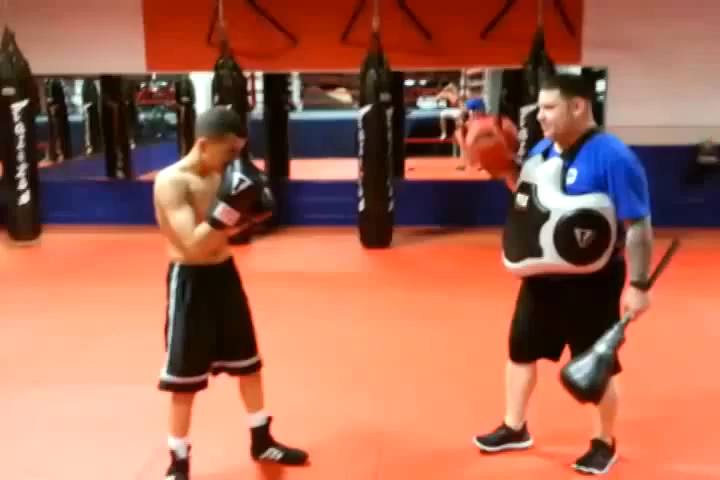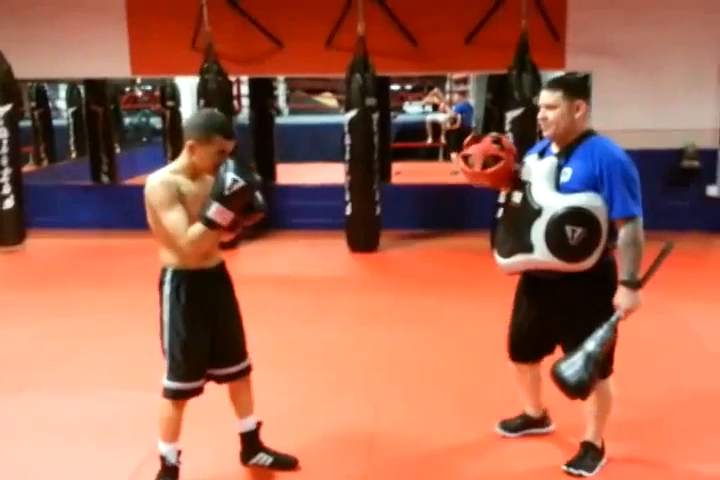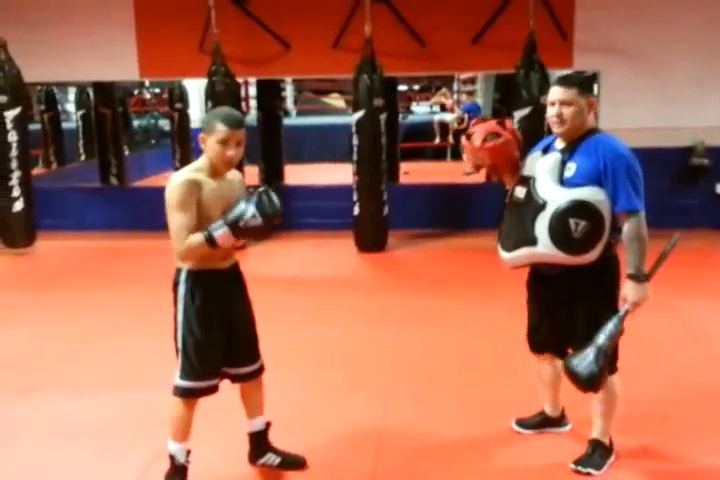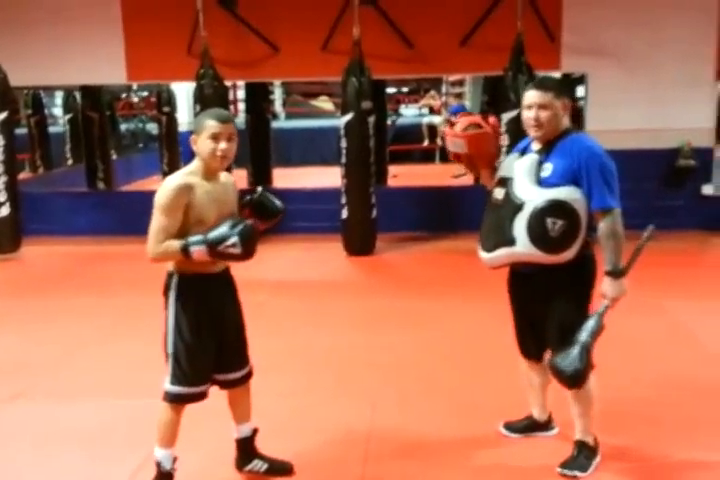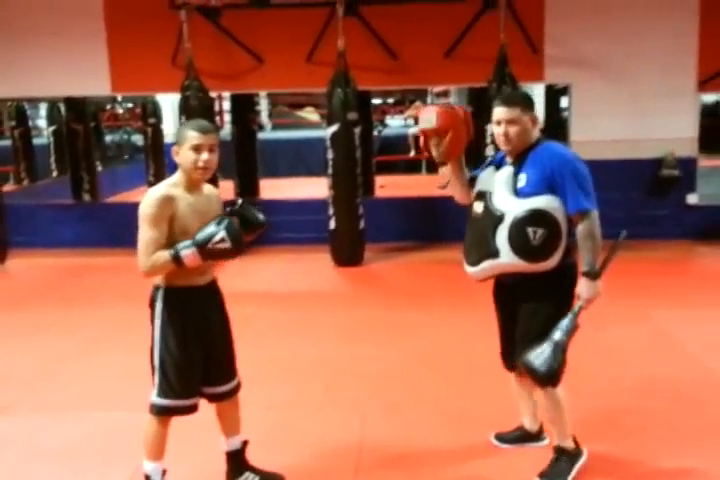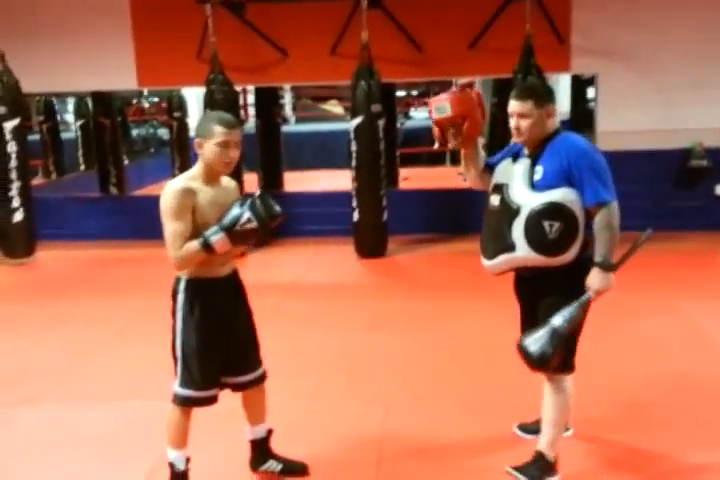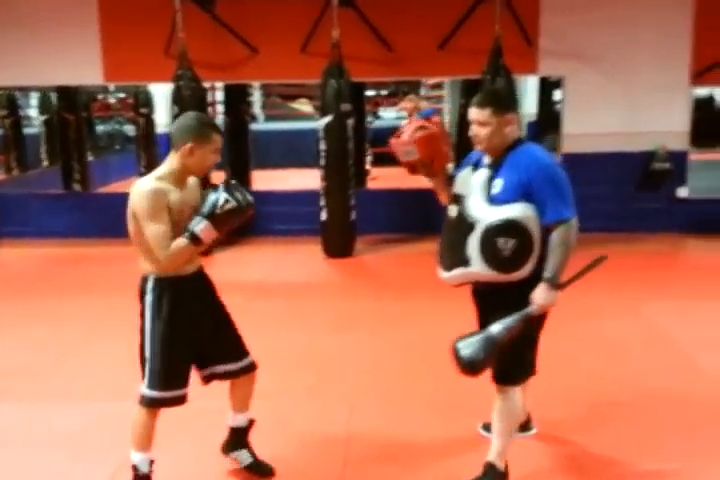
dt=0.2s
person 1, frame 1
left shoulder: (612, 157)
right shoulder: (542, 150)
left elbow: (637, 225)
right elbow: (525, 197)
left wrist: (638, 285)
right wrist: (502, 167)
left hip: (592, 281)
right hip: (543, 276)
right knee: (521, 349)
left ankle: (603, 442)
right ankle: (515, 428)
person 1, frame 2
left shoulder: (607, 158)
right shoulder: (538, 151)
left elbow: (630, 226)
left wrist: (629, 284)
right wrist: (500, 180)
left hip: (585, 281)
right hip: (537, 276)
left knee: (591, 367)
right knee: (523, 350)
left ankle: (593, 444)
right ankle: (534, 414)
person 1, frame 3
left shoulder: (610, 155)
right shoulder: (544, 147)
left elbow: (633, 221)
left wrist: (637, 276)
left hip: (590, 275)
right hip: (545, 271)
right knee: (545, 347)
left ankle: (602, 442)
right ankle: (552, 412)
person 1, frame 4
left shoulder: (585, 154)
right shoulder: (522, 150)
left elbow: (609, 218)
left wrist: (613, 273)
left hip: (567, 274)
right hip: (524, 270)
right knee: (530, 350)
left ankle: (585, 442)
right ankle: (538, 416)
person 1, frame 5
left shoulder: (557, 161)
right shoulder: (498, 162)
left elbow: (587, 220)
right elbow: (466, 196)
left wrist: (588, 275)
right wrist: (450, 158)
left hip: (548, 282)
right hip: (509, 280)
right knee: (516, 362)
left ankle: (567, 448)
right ankle: (530, 428)
person 1, frame 6
left shoulder: (575, 152)
right shoulder: (516, 151)
left elbow: (606, 211)
right elbow: (480, 180)
left wrist: (602, 265)
right wrist: (466, 140)
left hip: (567, 275)
right hip: (529, 272)
left knee: (555, 362)
right ankle: (553, 419)
person 1, frame 7
left shoulder: (537, 165)
right shoulder: (477, 159)
left elbow: (565, 227)
right elbow: (451, 197)
left wrist: (550, 283)
right wrist: (434, 169)
left hip: (522, 288)
right hip: (487, 283)
left knee: (507, 374)
right knee: (506, 363)
right ankle: (518, 419)
person 2, frame 1
left shoulder: (221, 174)
right shoulder: (171, 182)
right elbow: (194, 243)
left wrist: (248, 212)
right wrist: (227, 206)
left hip: (225, 273)
right hip: (190, 282)
left knee: (248, 363)
right knee: (185, 379)
left ankle: (262, 441)
person 2, frame 2
left shoulder: (214, 178)
right shoulder: (162, 185)
right elbow: (188, 245)
left wrist: (240, 214)
right wrist: (221, 204)
left hip: (217, 278)
right hip: (183, 286)
left knee: (238, 368)
right knee: (179, 384)
left ankle: (251, 447)
person 2, frame 3
left shoulder: (234, 179)
right shoulder: (184, 184)
right elbow: (182, 248)
left wrist: (259, 220)
right wrist: (231, 227)
left hip: (231, 279)
right hip: (198, 286)
left knee: (250, 369)
right knee: (191, 383)
left ankle: (260, 447)
person 2, frame 4
left shoulder: (229, 182)
right shoulder: (177, 188)
right elbow: (155, 250)
left wrist: (254, 223)
right wrist: (207, 245)
left hip: (223, 285)
right hip: (189, 291)
left knee: (239, 375)
right knee: (180, 388)
person 2, frame 5
left shoulder: (213, 195)
right shoulder: (159, 200)
right elbow: (147, 265)
left wrist: (240, 234)
right wrist: (197, 246)
left hip: (210, 297)
right hip: (176, 304)
left knee: (227, 388)
right knee: (166, 401)
person 2, frame 6
left shoulder: (230, 186)
right shoulder: (179, 192)
right elbow: (178, 258)
left wrist: (250, 228)
right wrist: (224, 231)
left hip: (231, 288)
right hip: (197, 295)
left knee: (253, 377)
right knee: (189, 392)
person 2, frame 7
left shoulder: (193, 184)
right shoulder: (149, 192)
right elbow: (169, 255)
left wrist: (223, 216)
right wrist: (209, 219)
left hip: (198, 285)
right hip: (164, 294)
left knee: (243, 365)
right knee: (155, 395)
left ankle: (236, 443)
